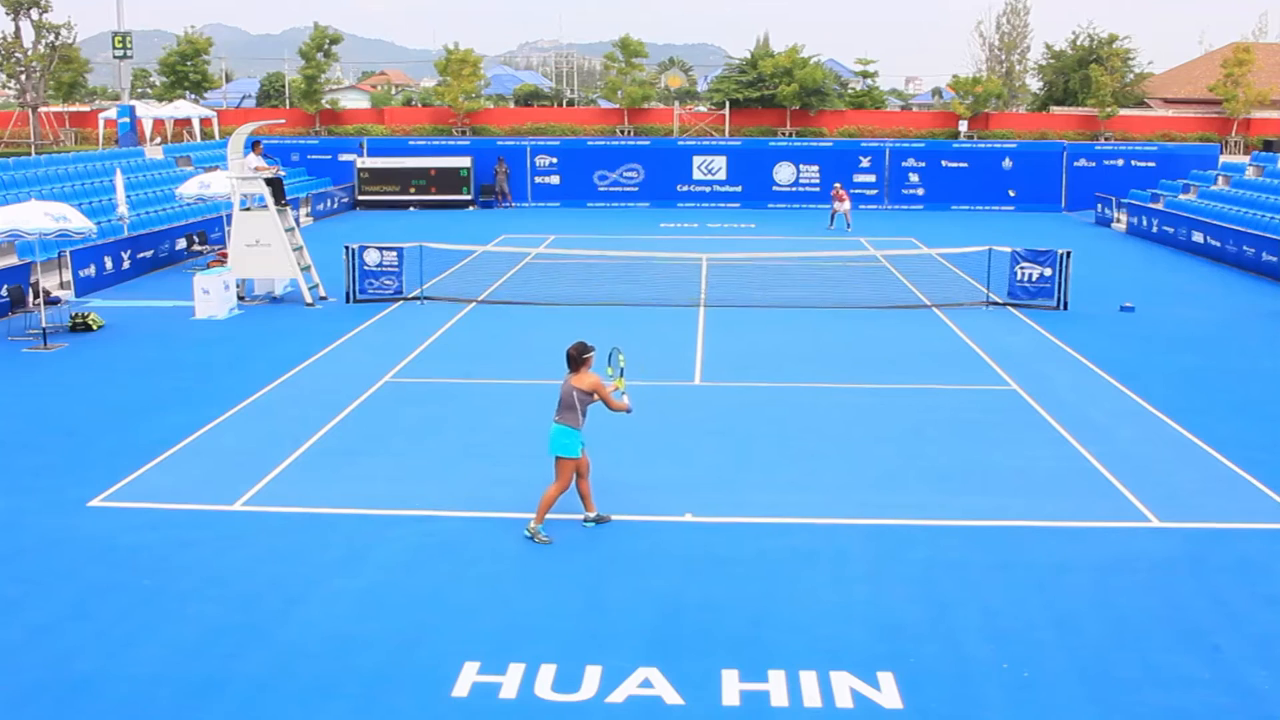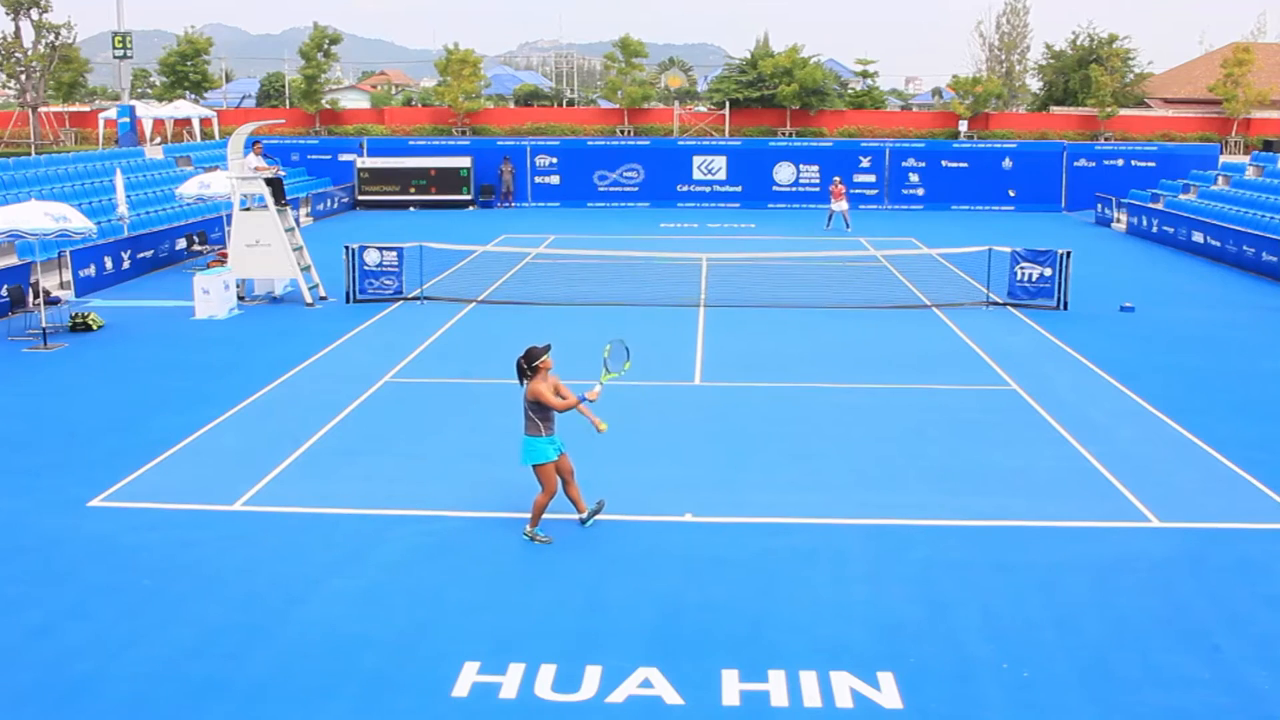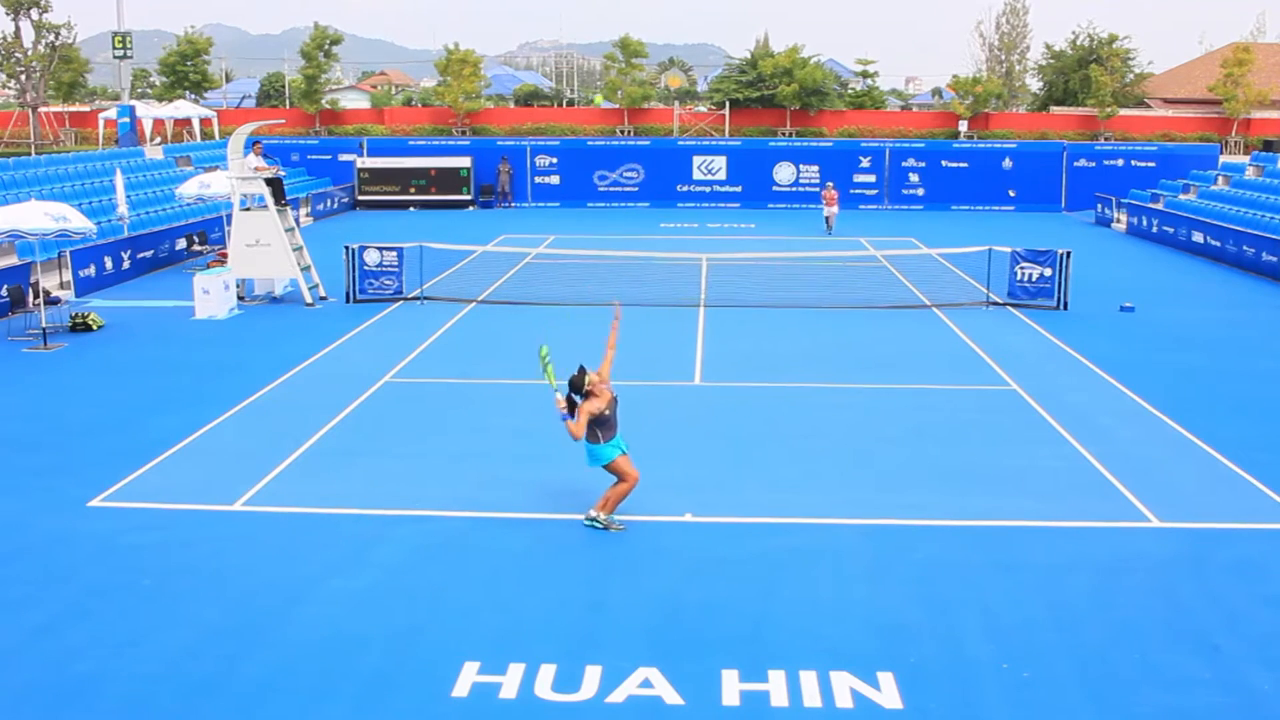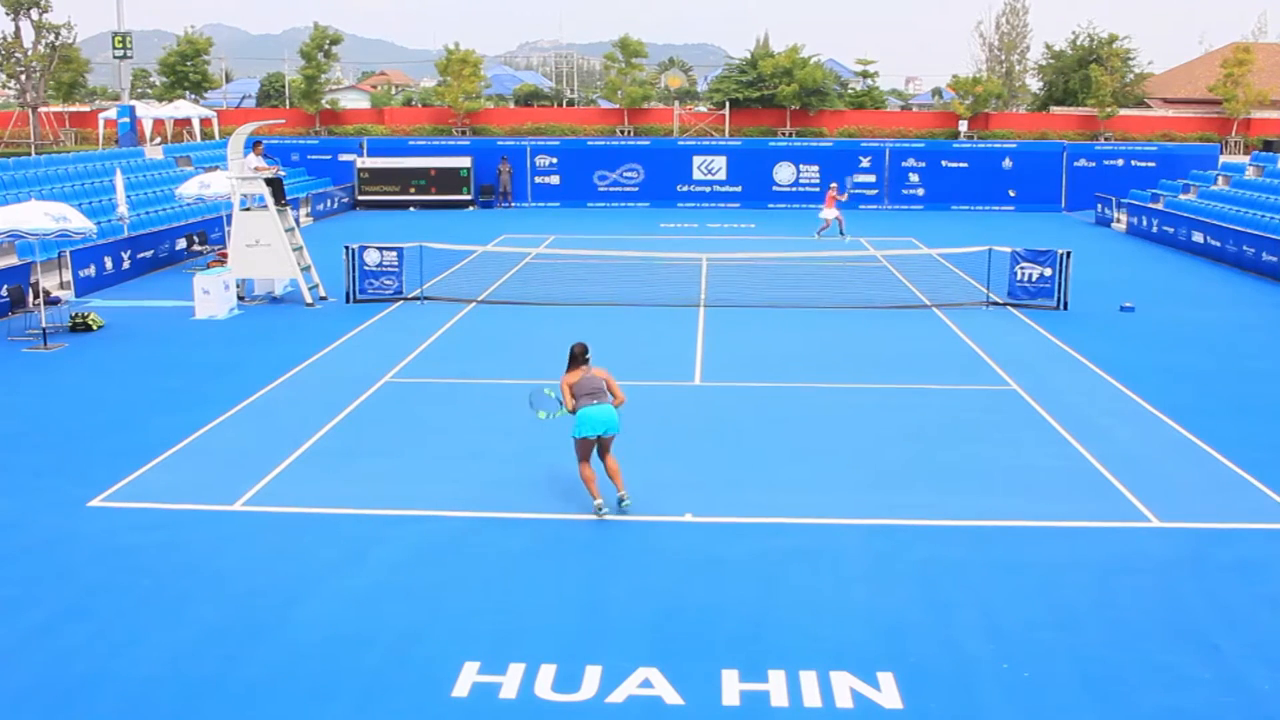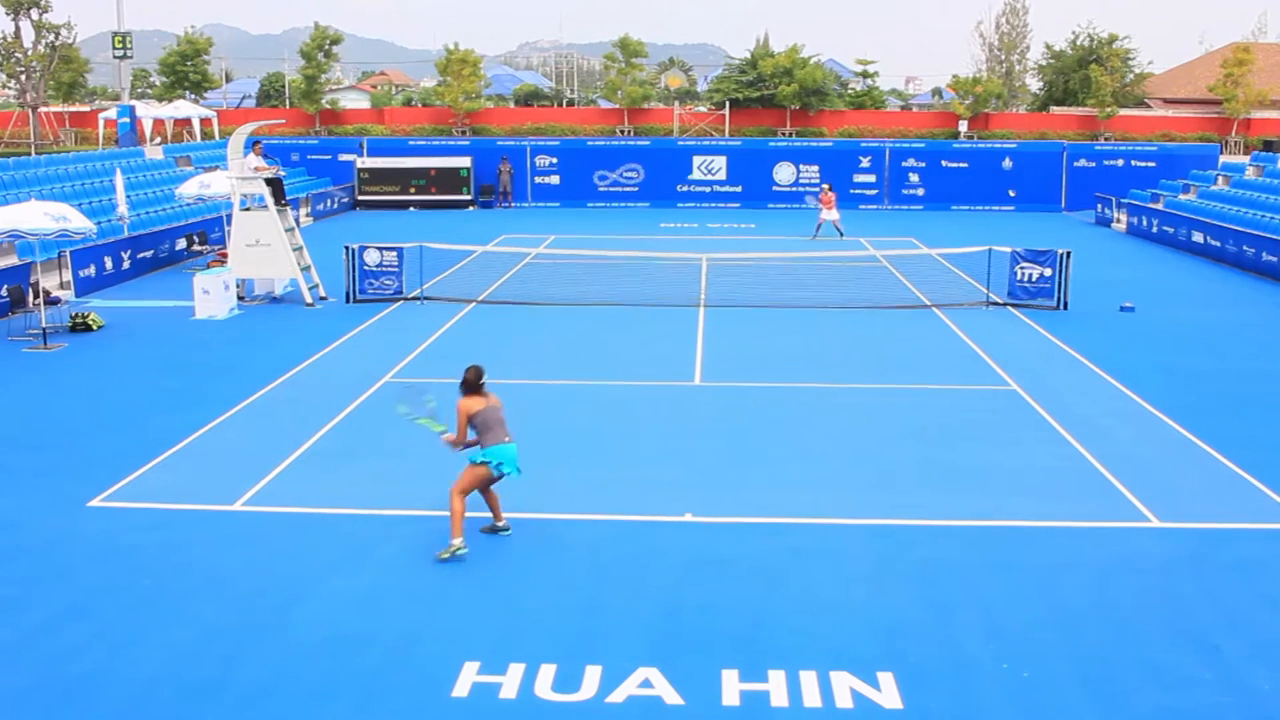
dt=1s
person 1, frame 1
left shoulder: (572, 377)
right shoulder: (592, 379)
right elbow: (611, 405)
left wrist: (610, 388)
right wrist: (626, 406)
left hip: (566, 432)
right hip: (567, 434)
left knee: (583, 472)
right knee: (562, 484)
left ankle: (591, 514)
right ankle: (534, 526)
person 1, frame 2
left shoulder: (551, 379)
right shoulder: (536, 388)
left elbow: (573, 400)
right elbow: (561, 407)
left wrist: (593, 418)
right wrist: (585, 397)
left hip: (550, 439)
right hip: (538, 443)
left knee: (568, 475)
right knee: (549, 490)
left ankle: (584, 514)
right ankle: (531, 529)
person 1, frame 3
left shoulder: (602, 382)
right shoulder: (589, 407)
left elbow: (610, 349)
right elbow: (577, 435)
left wrist: (615, 321)
right wrist: (565, 415)
left hip: (612, 443)
right hip: (600, 447)
left knee: (625, 478)
right knee: (631, 477)
left ankle: (594, 514)
right ankle: (602, 516)
person 1, frame 4
left shoulder: (567, 379)
right shoulder: (602, 372)
left elbow: (569, 408)
right elbow: (621, 399)
left hip: (585, 418)
right hip: (608, 415)
left knee: (584, 463)
right knee: (605, 456)
left ankle: (598, 502)
right ankle: (622, 494)
person 1, frame 5
left shoulder: (464, 403)
right shoulder: (494, 399)
left elbow: (461, 438)
left wrist: (453, 440)
right wrist: (466, 443)
left hip: (494, 454)
right hip: (510, 450)
left knee: (457, 493)
right knee: (482, 486)
left ankle: (456, 544)
right ankle: (500, 523)
